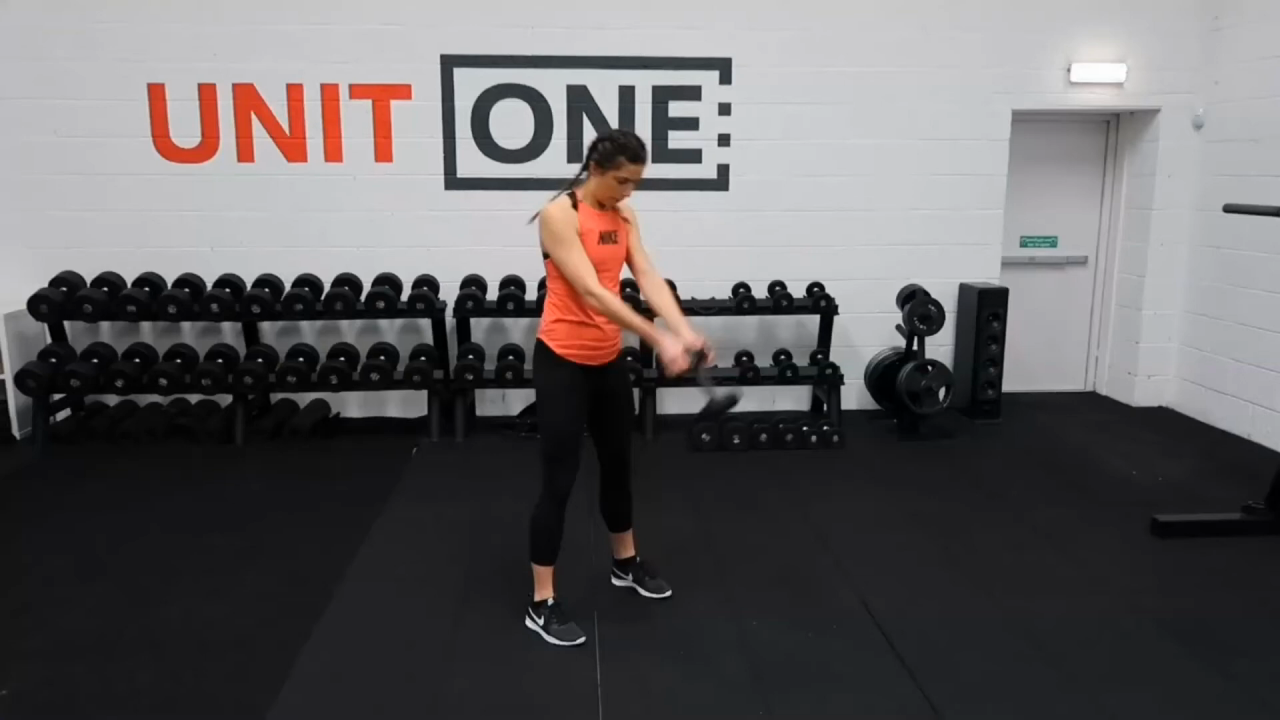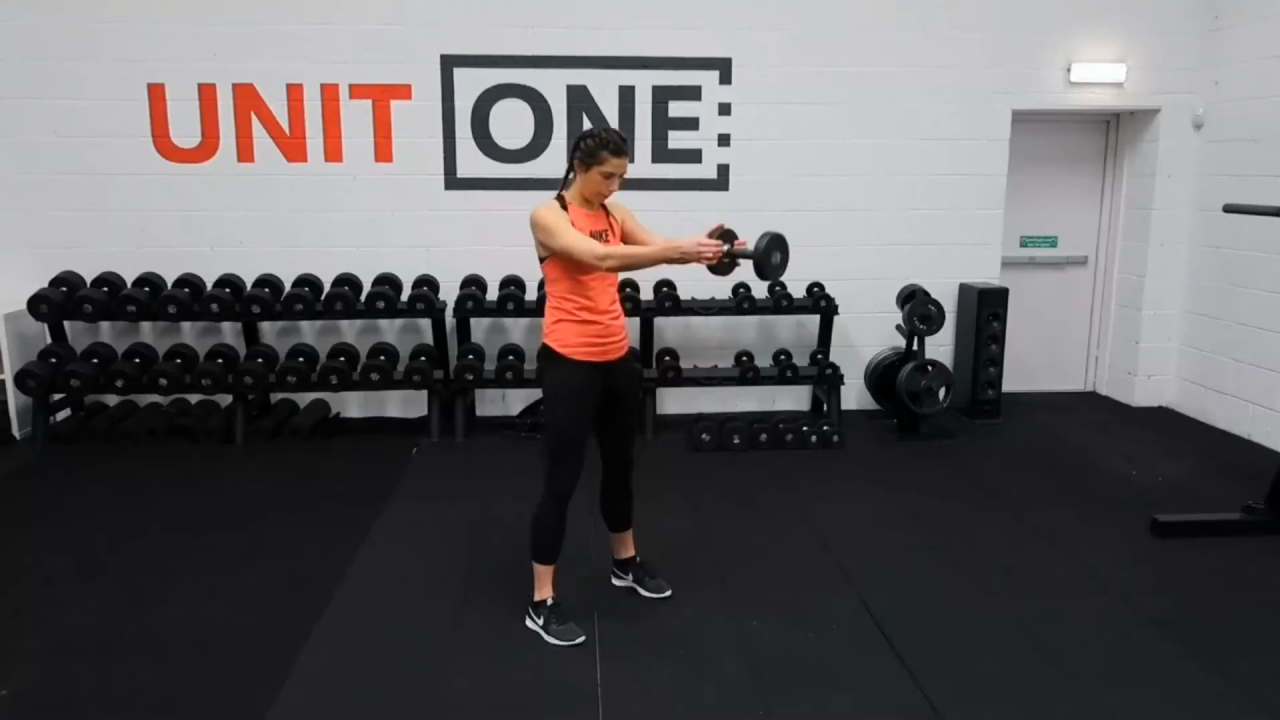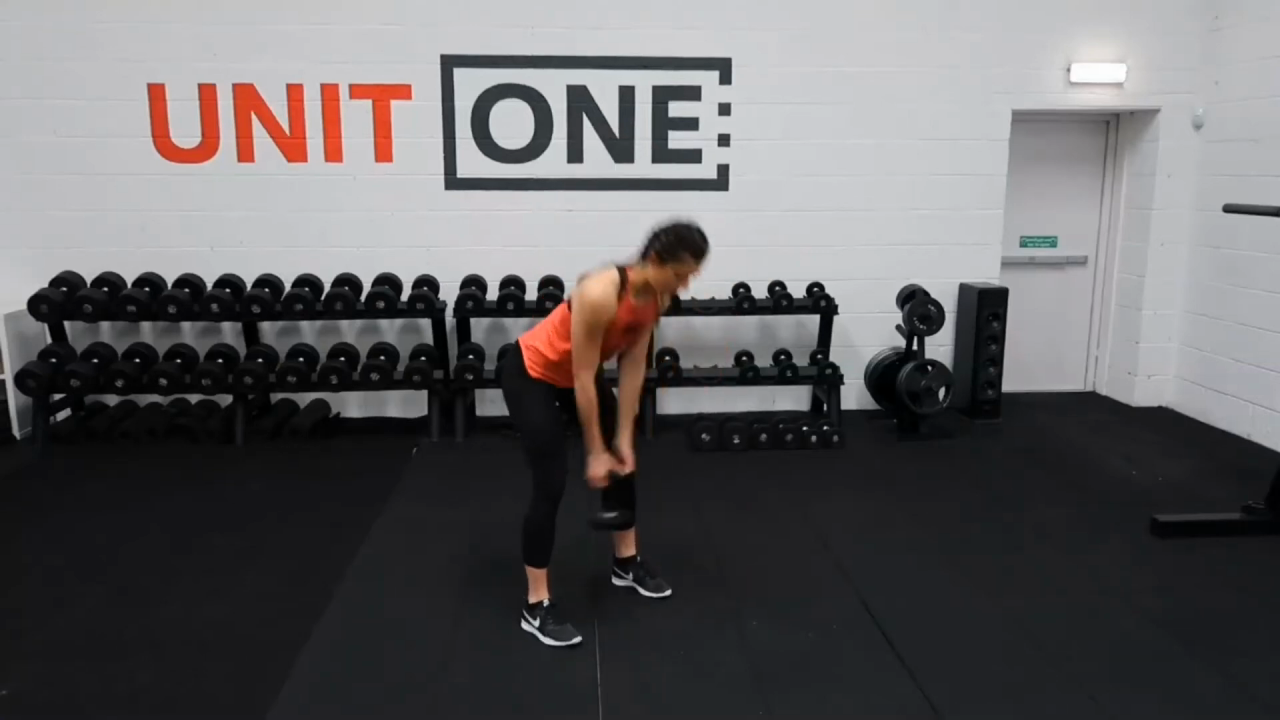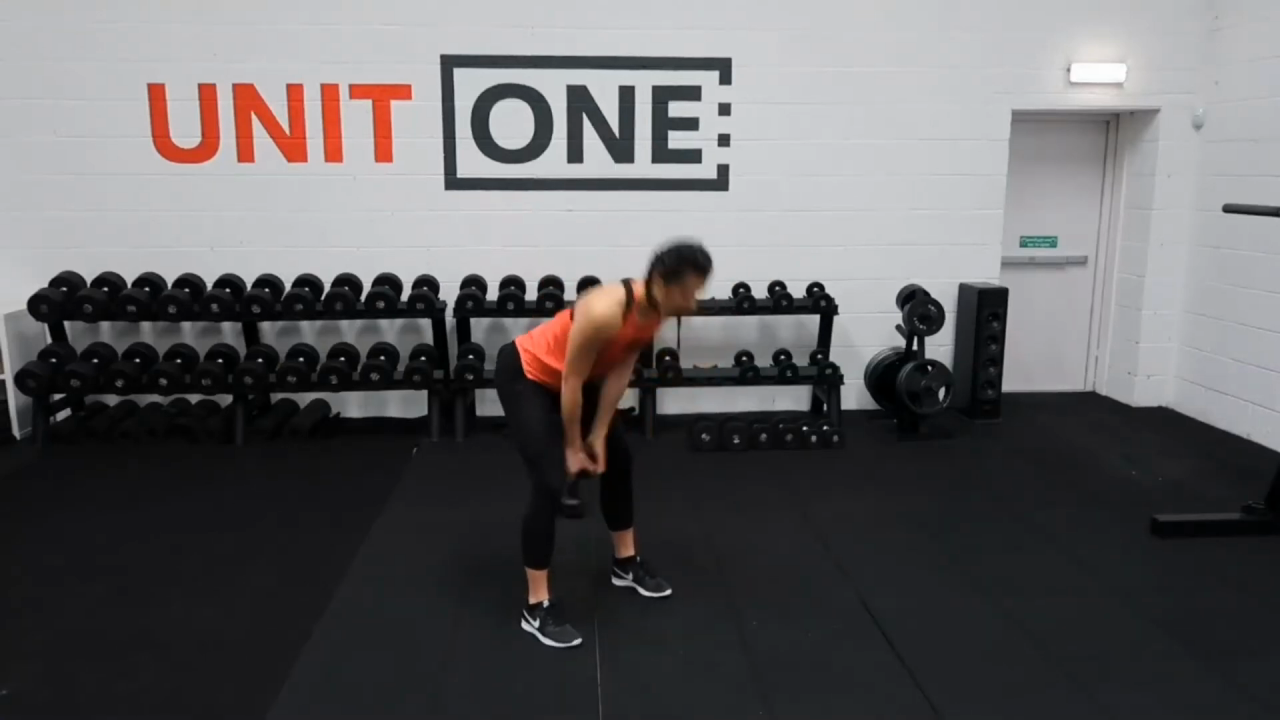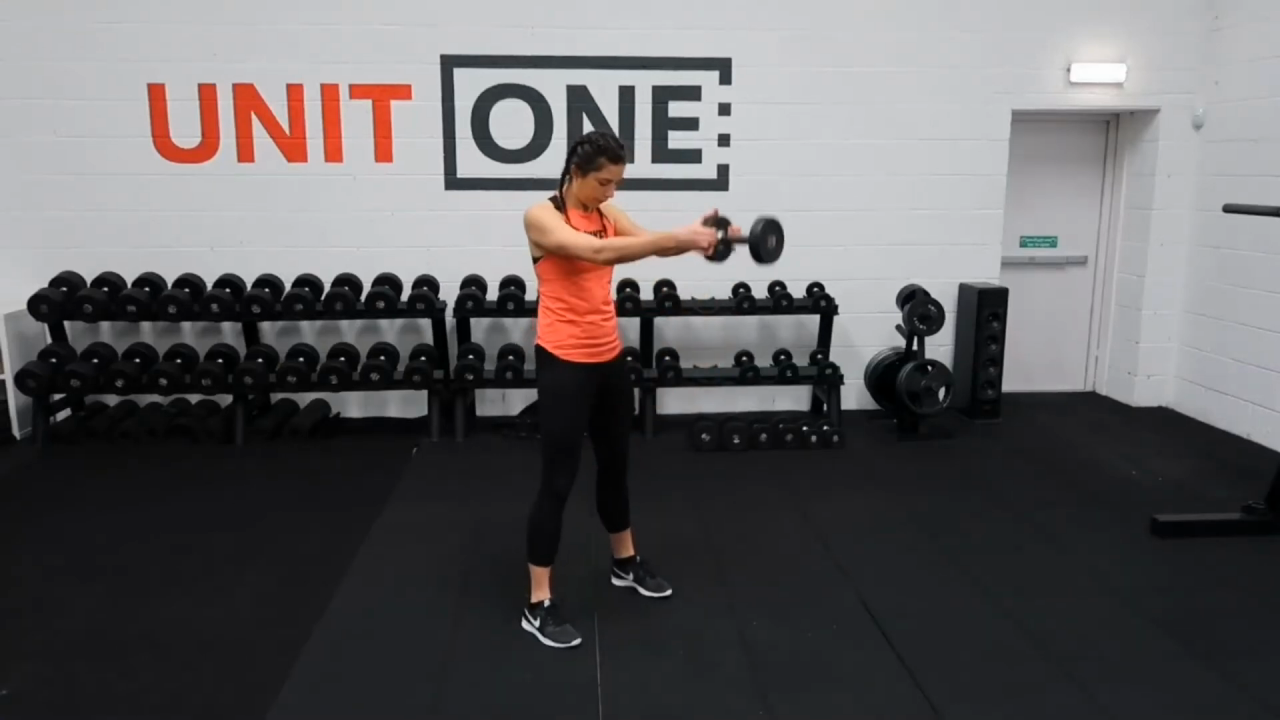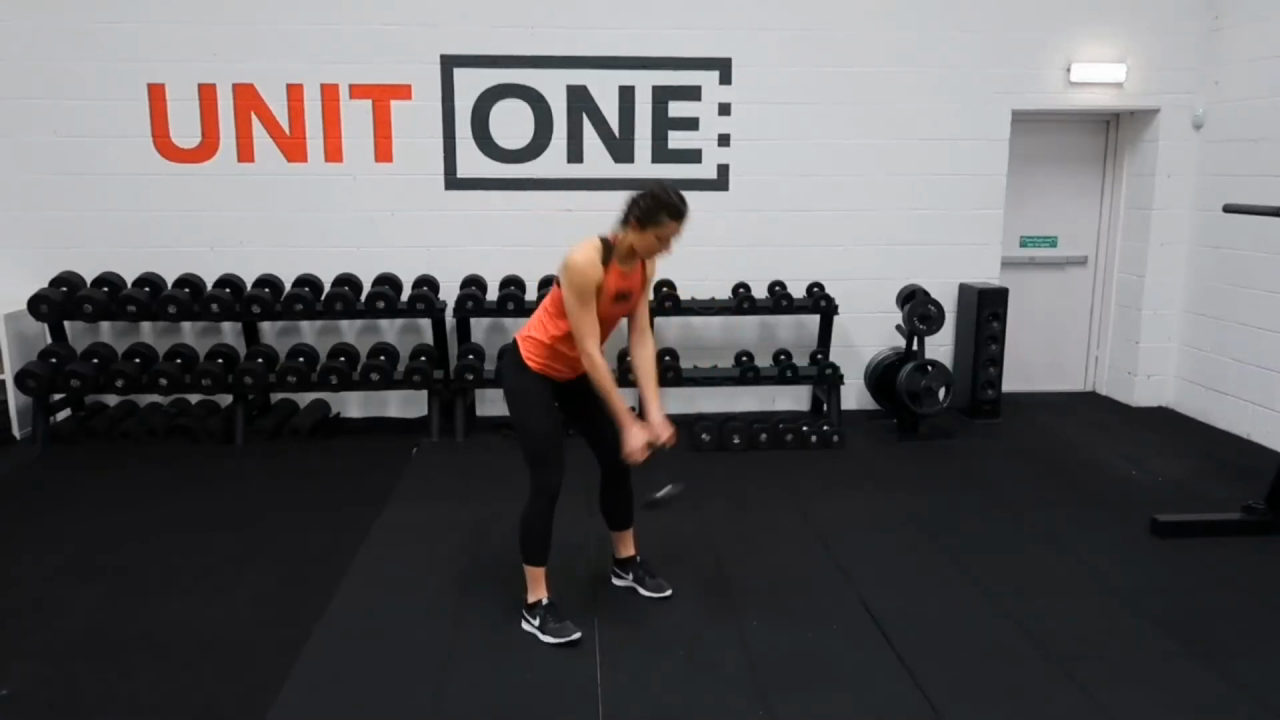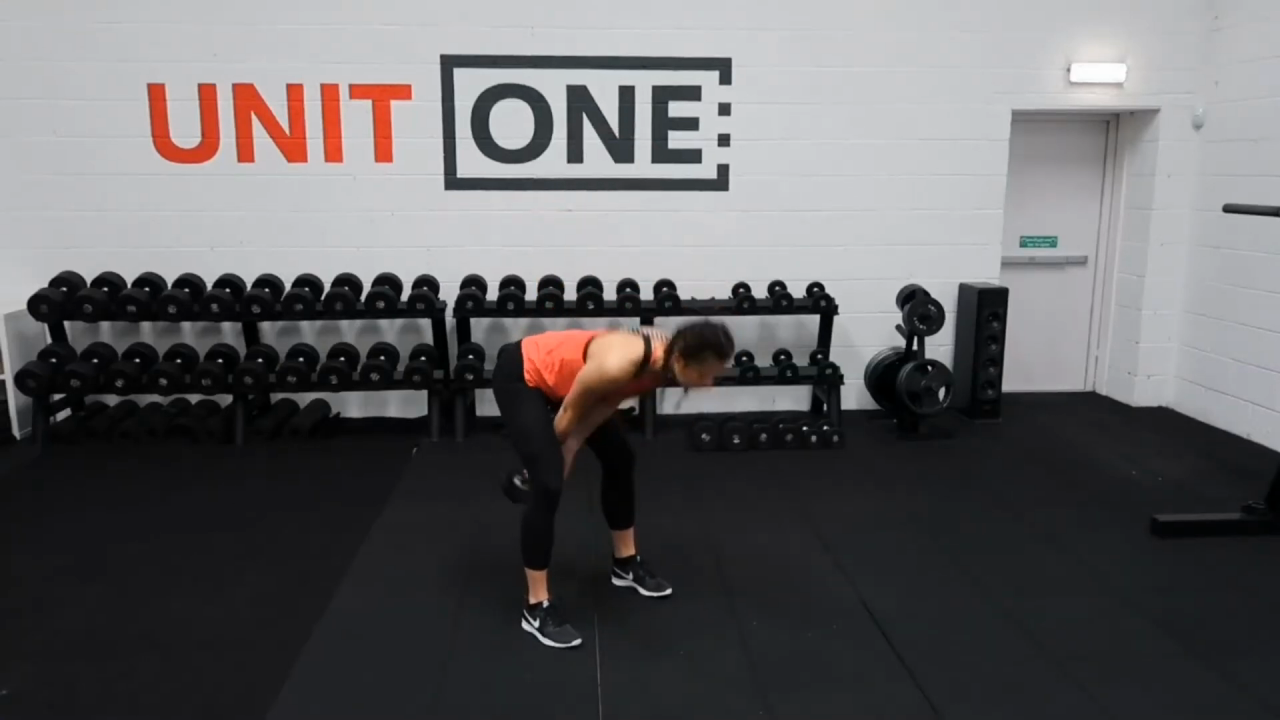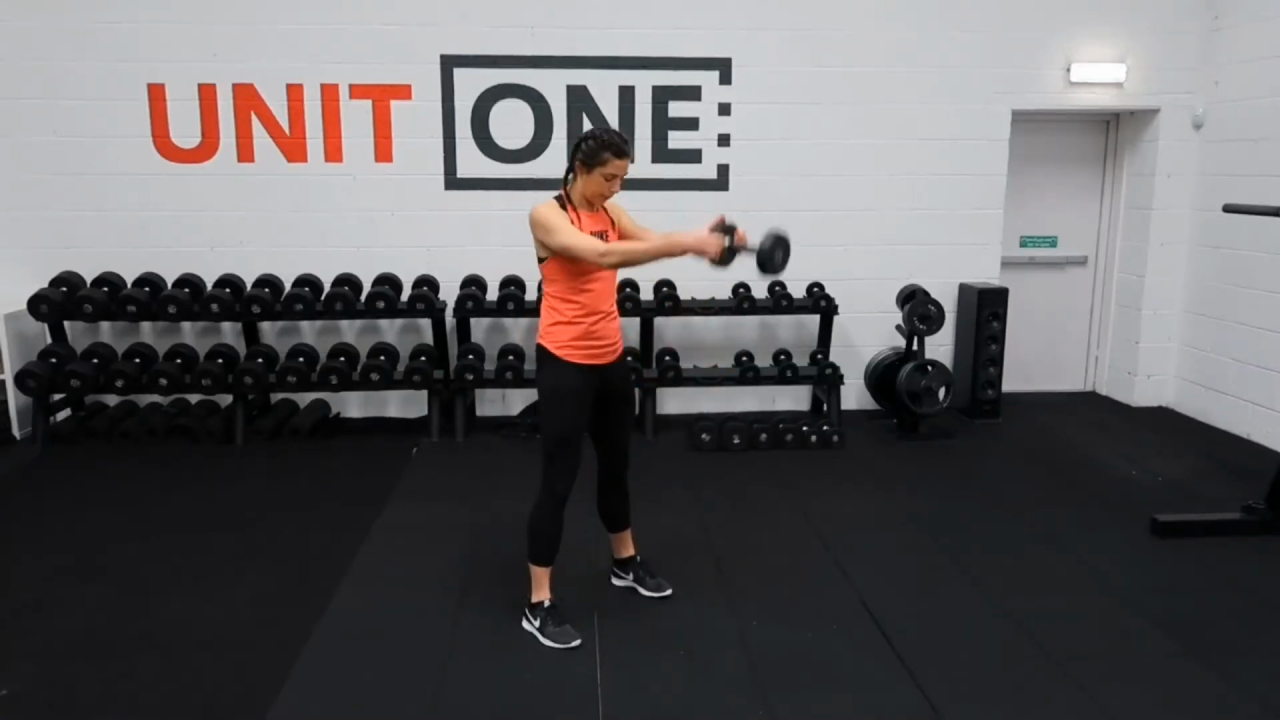
dt=0.5s
person 1, frame 1
left shoulder: (624, 218)
right shoulder: (558, 215)
left elbow: (650, 279)
right elbow: (591, 292)
left wrist: (683, 330)
right wrist: (658, 338)
left hip: (608, 362)
right hip: (563, 362)
left knee: (618, 464)
right knee: (559, 480)
left ankle: (625, 564)
right ankle: (541, 603)
person 1, frame 2
left shoulder: (614, 213)
right shoulder: (548, 216)
left elbow: (655, 245)
right elbow: (601, 258)
left wrist: (700, 247)
right wrist: (679, 251)
left hip: (618, 359)
right hip: (570, 363)
left knee: (620, 465)
right knee: (562, 481)
left ankle: (625, 562)
right ankle: (541, 604)
person 1, frame 3
left shoulder: (656, 294)
right shoulder: (601, 294)
left elbow: (633, 368)
right elbow: (583, 379)
left wrist: (623, 436)
right wrist: (594, 451)
left hip: (574, 378)
right hip: (532, 375)
left knee: (623, 463)
right knee: (552, 482)
left ankle: (627, 563)
right ankle: (536, 608)
person 1, frame 4
left shoulder: (653, 310)
right shoulder: (605, 310)
left elbow: (619, 373)
right elbow: (571, 384)
left wrist: (597, 434)
right wrist: (571, 446)
left hip: (565, 379)
right hip: (525, 374)
left knee: (617, 461)
right knee: (552, 483)
left ankle: (626, 563)
right ankle: (537, 606)
person 1, frame 5
left shoulder: (607, 213)
right shoulder: (541, 217)
left elbow: (652, 243)
right elbow: (598, 250)
left wrist: (698, 235)
right wrist: (678, 237)
left hip: (609, 361)
right hip: (564, 364)
left knee: (615, 466)
right knee: (558, 482)
left ankle: (625, 563)
right ankle: (538, 606)
person 1, frame 6
left shoulder: (642, 264)
right shoulder: (585, 262)
left elbow: (642, 339)
right elbow: (589, 353)
left wrist: (654, 413)
right wrist: (627, 423)
left hip: (576, 371)
right hip: (532, 369)
left knee: (617, 461)
right knee: (548, 482)
left ankle: (625, 563)
right ankle: (534, 605)
person 1, frame 7
left shoulder: (664, 355)
right shoulder: (618, 366)
left elbow: (605, 407)
right elbow: (568, 412)
left wrist: (568, 452)
right wrist: (552, 456)
right hip: (523, 374)
left knee: (621, 459)
right knee: (548, 485)
left ankle: (627, 562)
right ankle: (537, 607)
person 1, frame 8
left shoulder: (609, 212)
right shoulder: (547, 215)
left elbow: (652, 243)
right elbow: (601, 257)
left wrist: (701, 240)
right wrist: (687, 243)
left hip: (611, 361)
right hip: (565, 364)
left knee: (615, 466)
right knee: (559, 481)
left ankle: (625, 562)
right ankle: (539, 605)
